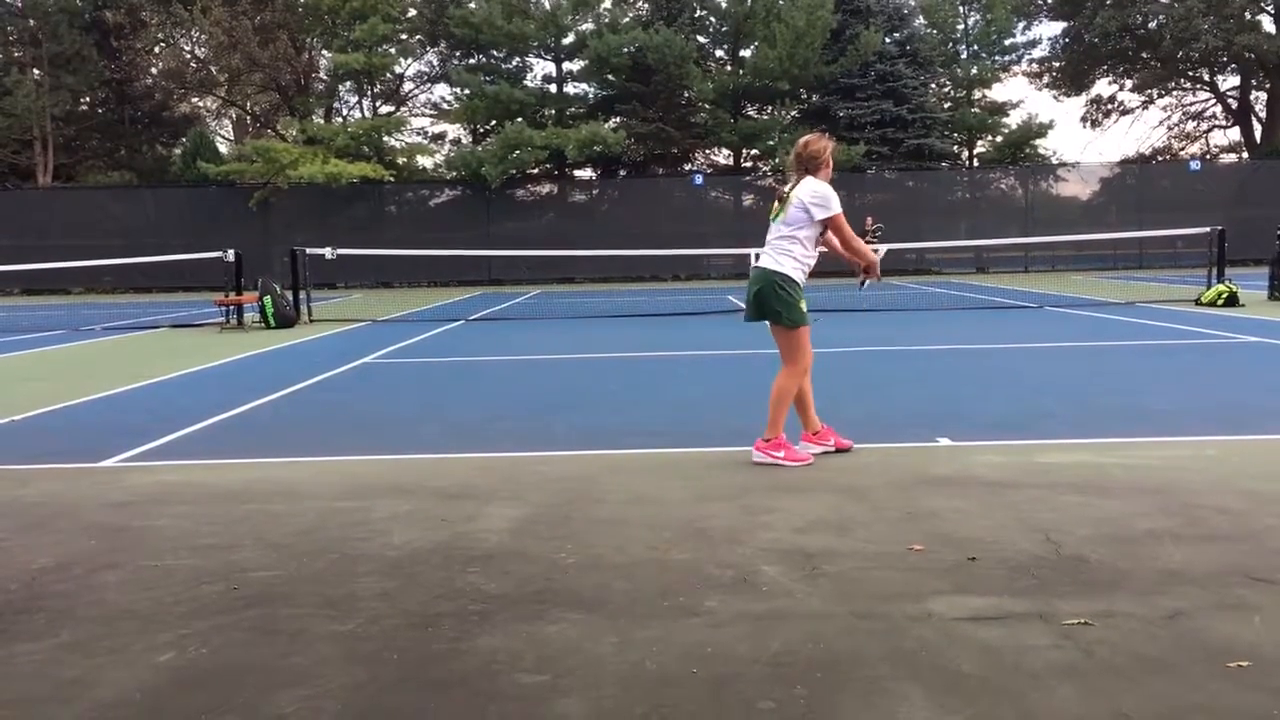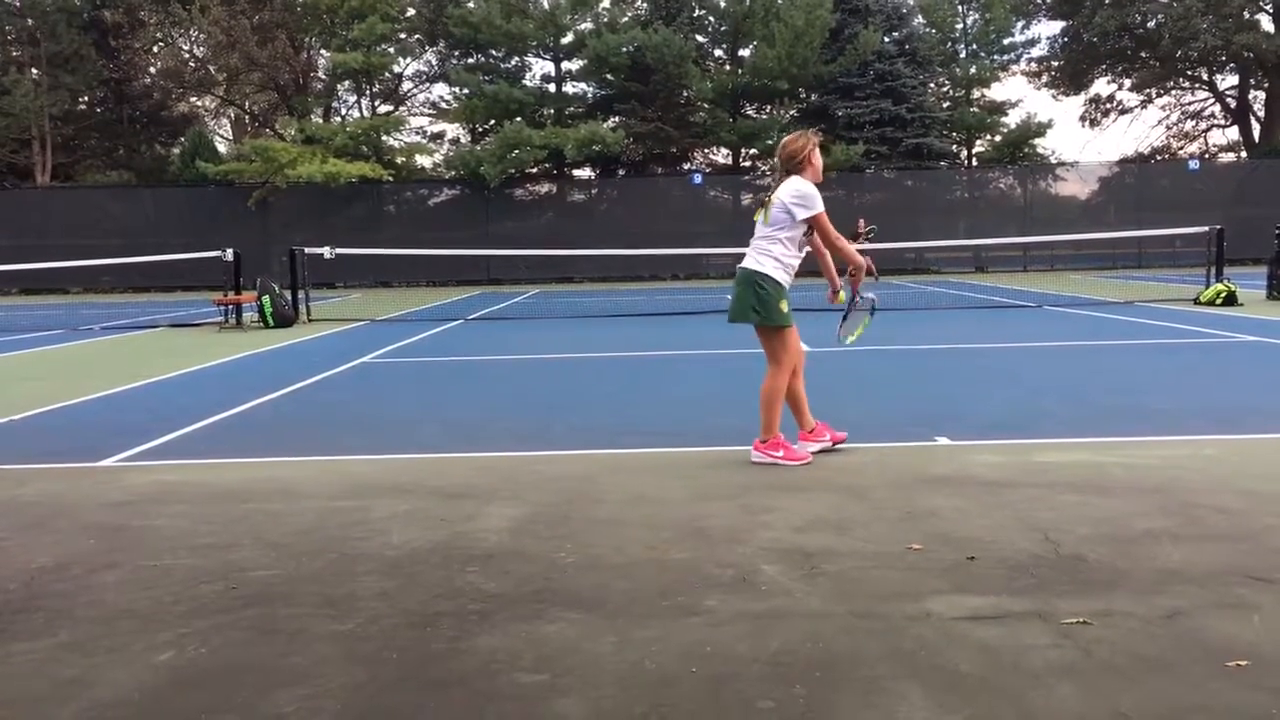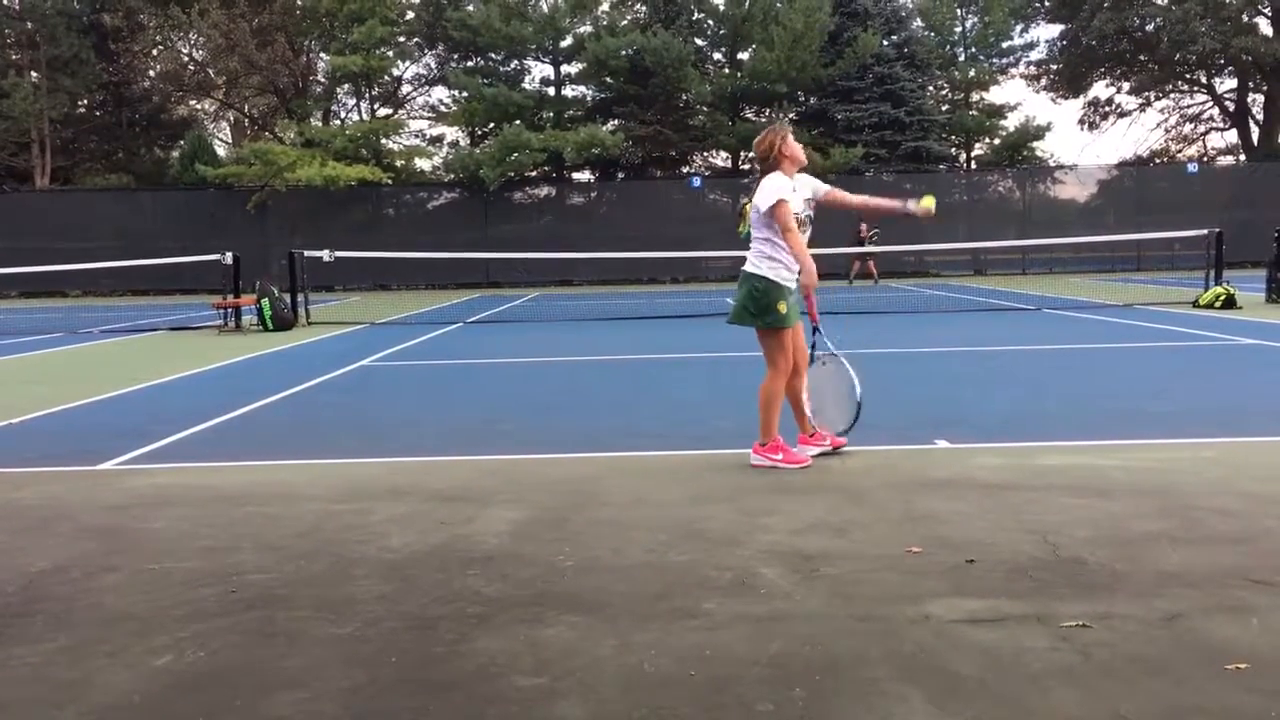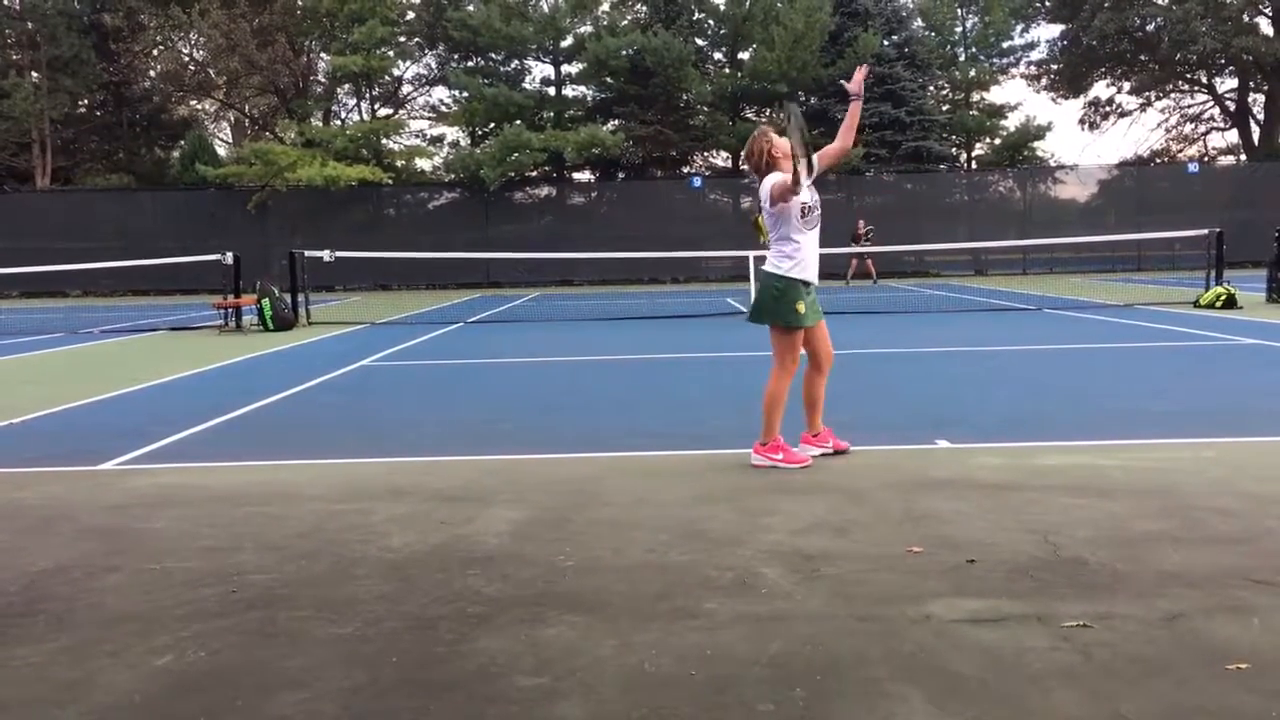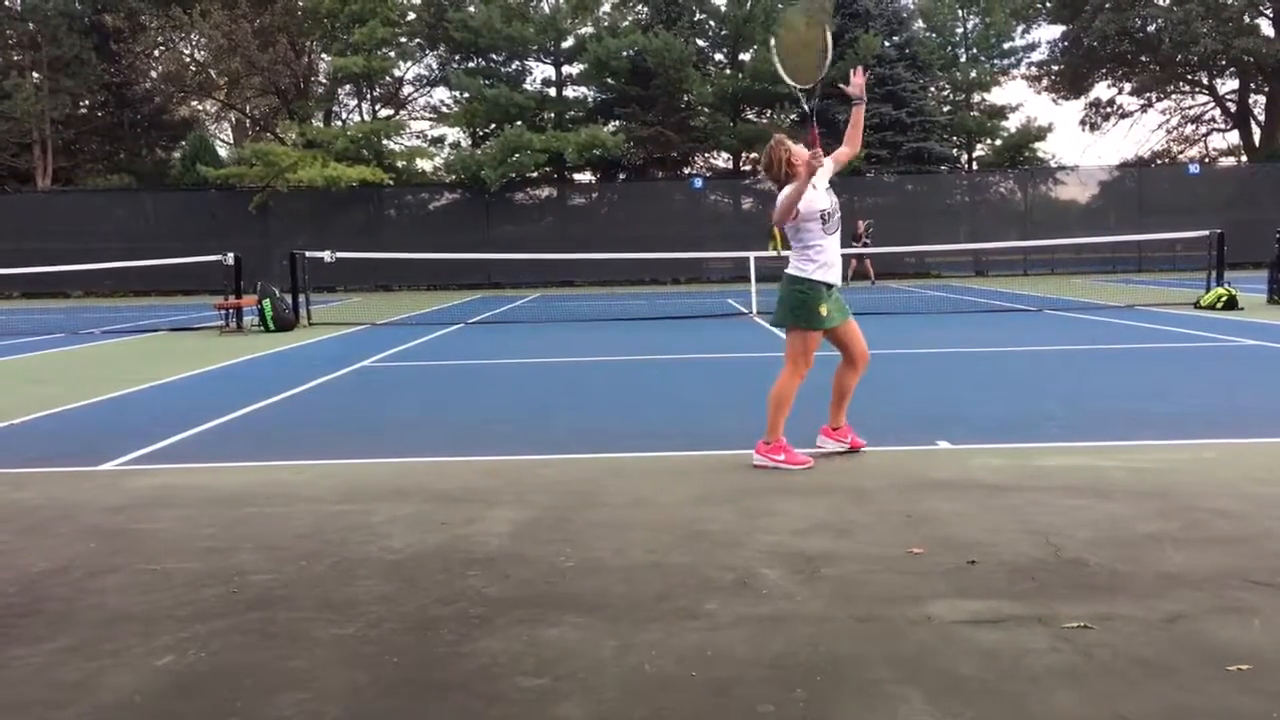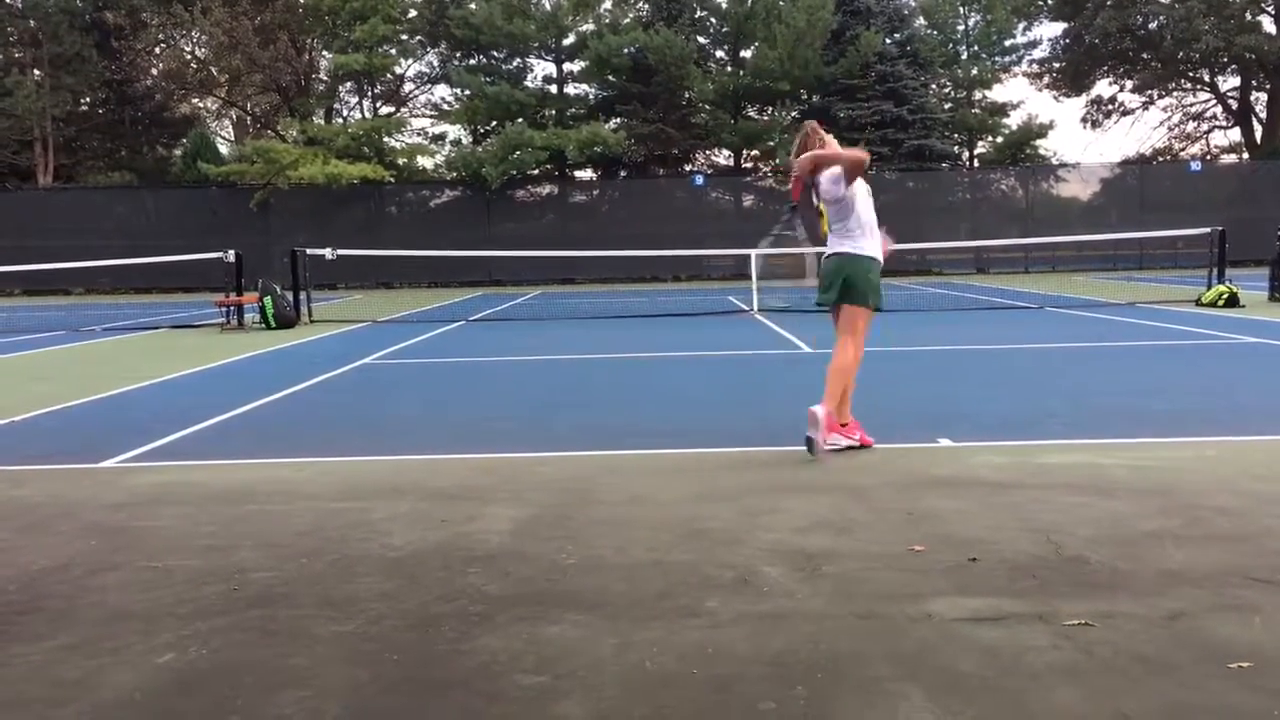
dt=0.3s
person 1, frame 1
left shoulder: (798, 189)
right shoulder: (819, 190)
left elbow: (827, 238)
right elbow: (848, 240)
left wrist: (857, 260)
right wrist: (873, 262)
left hip: (772, 278)
right hip: (780, 280)
left knee: (800, 363)
right knee: (796, 365)
left ankle: (814, 433)
right ankle: (770, 443)
person 1, frame 2
left shoulder: (794, 190)
right shoulder: (803, 190)
left elbow: (818, 244)
right elbow: (831, 239)
left wrist: (833, 280)
right wrist: (858, 263)
left hip: (769, 283)
right hip: (763, 281)
left knee: (794, 362)
right knee: (782, 364)
left ankle: (810, 431)
right ankle: (767, 443)
person 1, frame 3
left shoulder: (804, 184)
right shoulder: (773, 184)
left elbow: (853, 200)
right elbow: (789, 232)
left wrist: (901, 205)
right wrist: (806, 267)
left hip: (784, 286)
right hip: (765, 283)
left knee: (799, 364)
right knee: (781, 367)
left ankle: (810, 435)
right ankle: (767, 446)
person 1, frame 4
left shoulder: (799, 172)
right shoulder: (774, 182)
left elbow: (843, 144)
right elbow: (782, 194)
left wrist: (856, 98)
right wrist: (793, 181)
left hip: (803, 284)
right hip: (784, 283)
left knee: (822, 359)
right knee: (786, 366)
left ankle: (815, 434)
right ankle: (767, 446)
person 1, frame 5
left shoulder: (820, 175)
right shoulder: (793, 193)
left elbow: (851, 147)
right elbow: (782, 217)
left wrist: (858, 101)
right wrist: (804, 181)
left hip: (826, 288)
right hip: (807, 286)
left knee: (858, 356)
right knee: (797, 367)
left ankle: (835, 429)
right ankle: (770, 446)
person 1, frame 6
left shoulder: (829, 175)
right shoulder: (840, 172)
right elbow: (860, 158)
left wrist: (879, 238)
right wrist: (806, 160)
left hip: (837, 265)
right hip: (856, 265)
left knee: (850, 347)
right knee: (849, 347)
left ankle: (844, 424)
right ankle: (826, 413)
